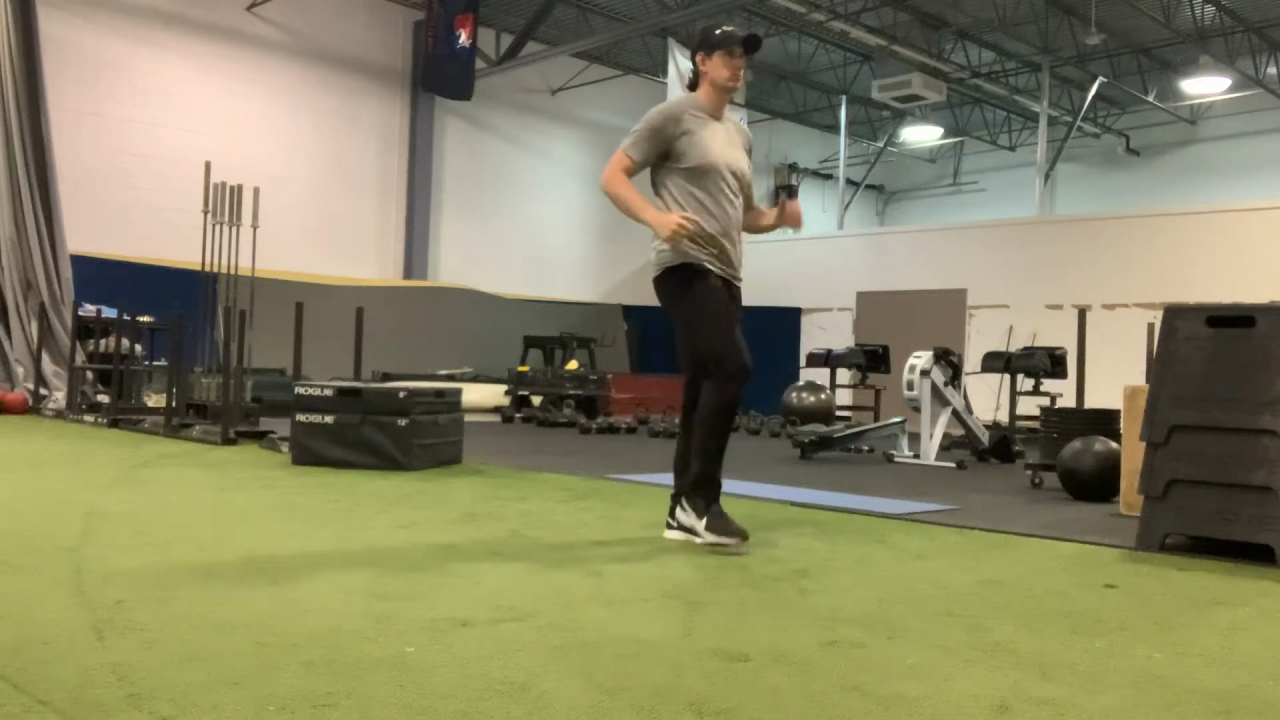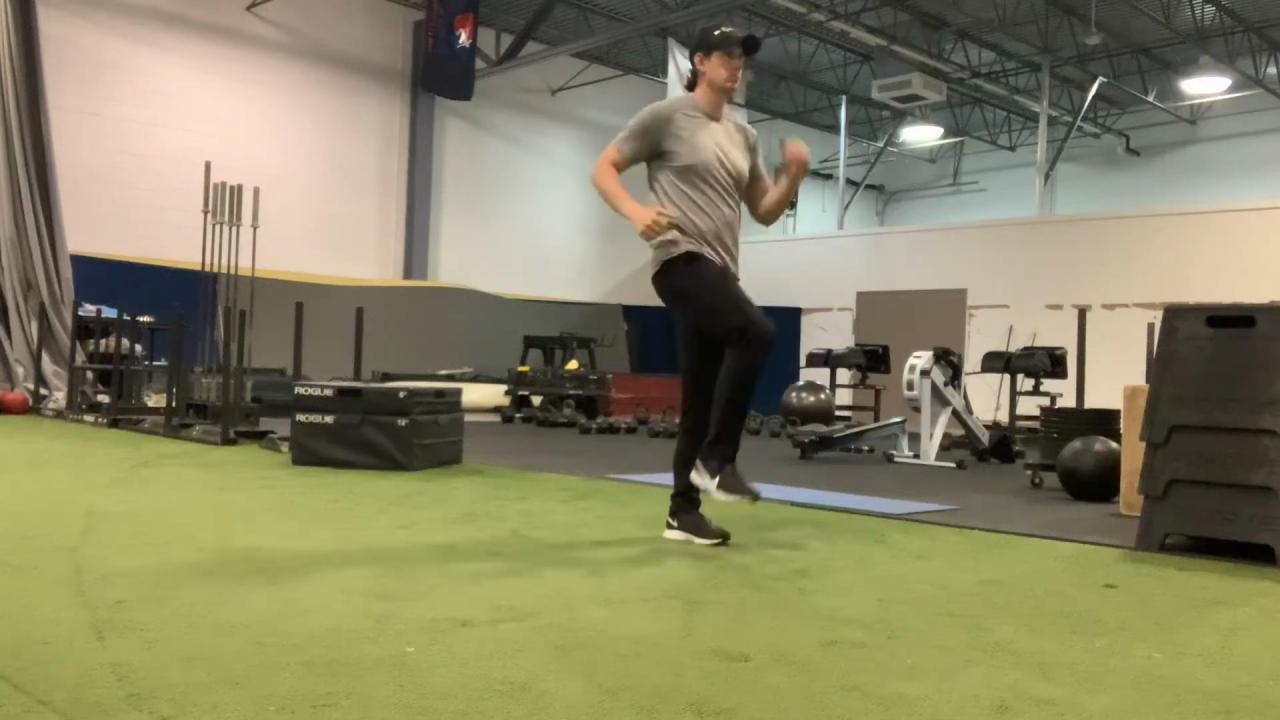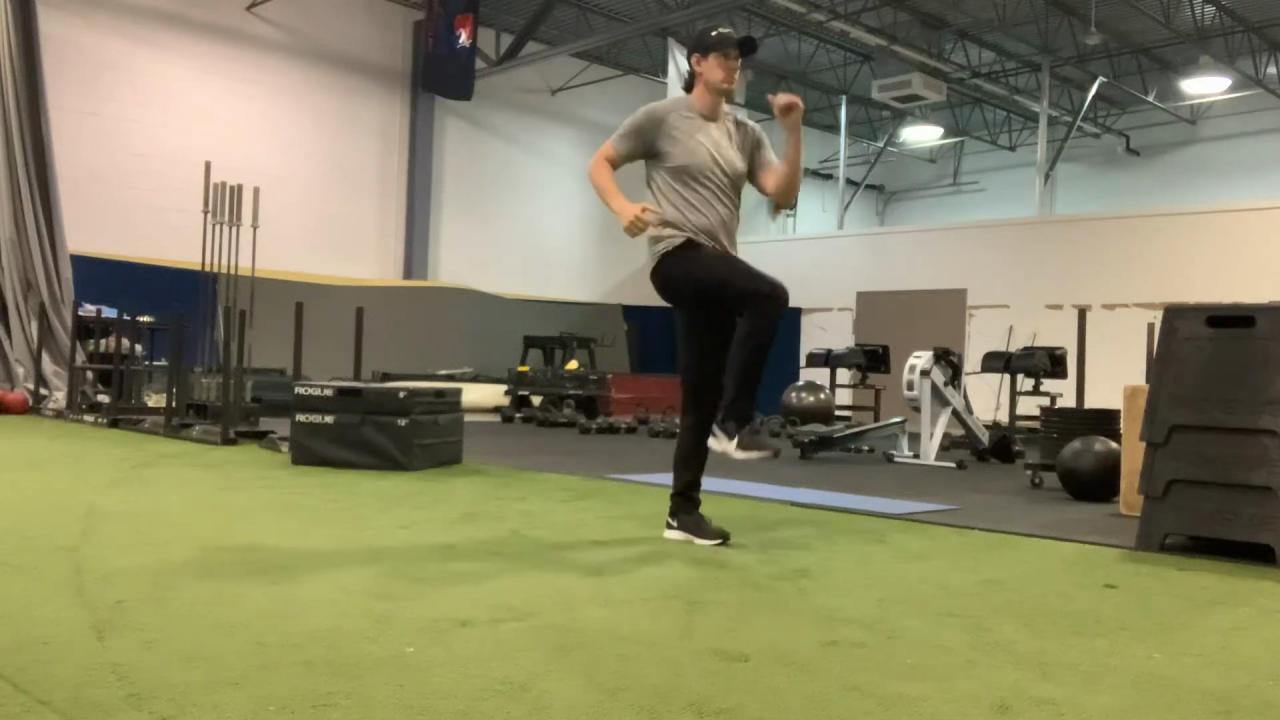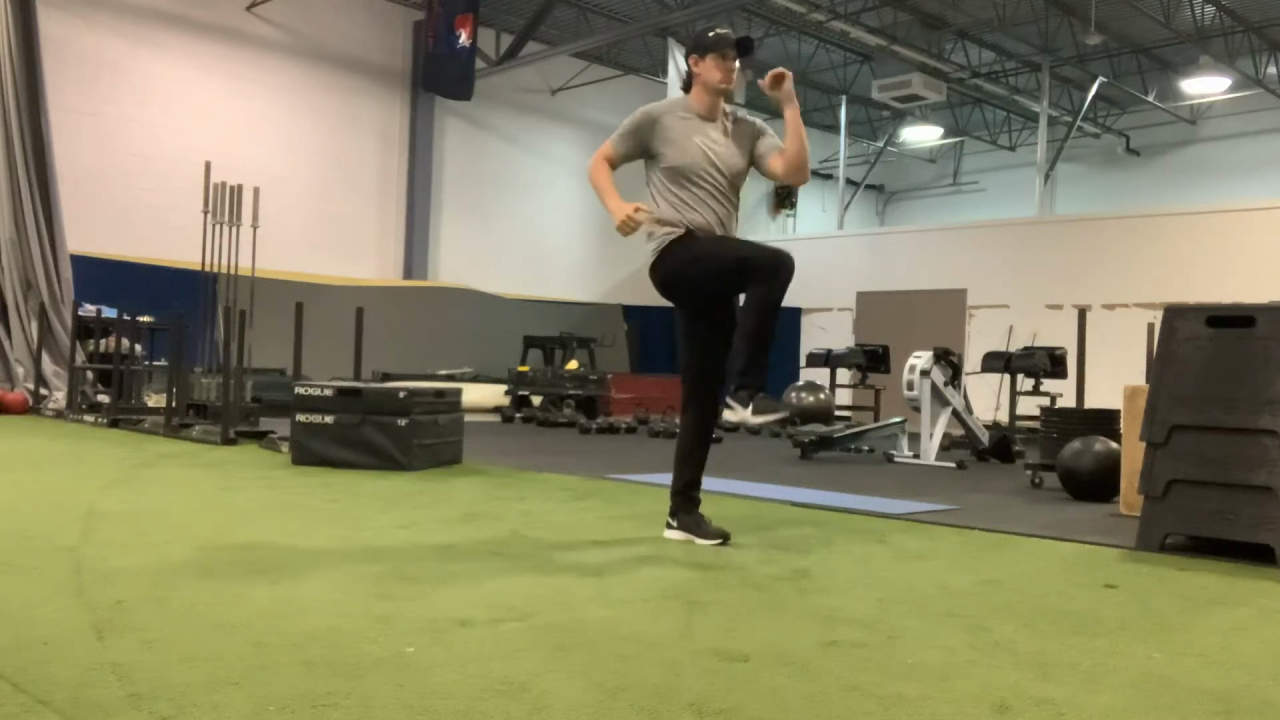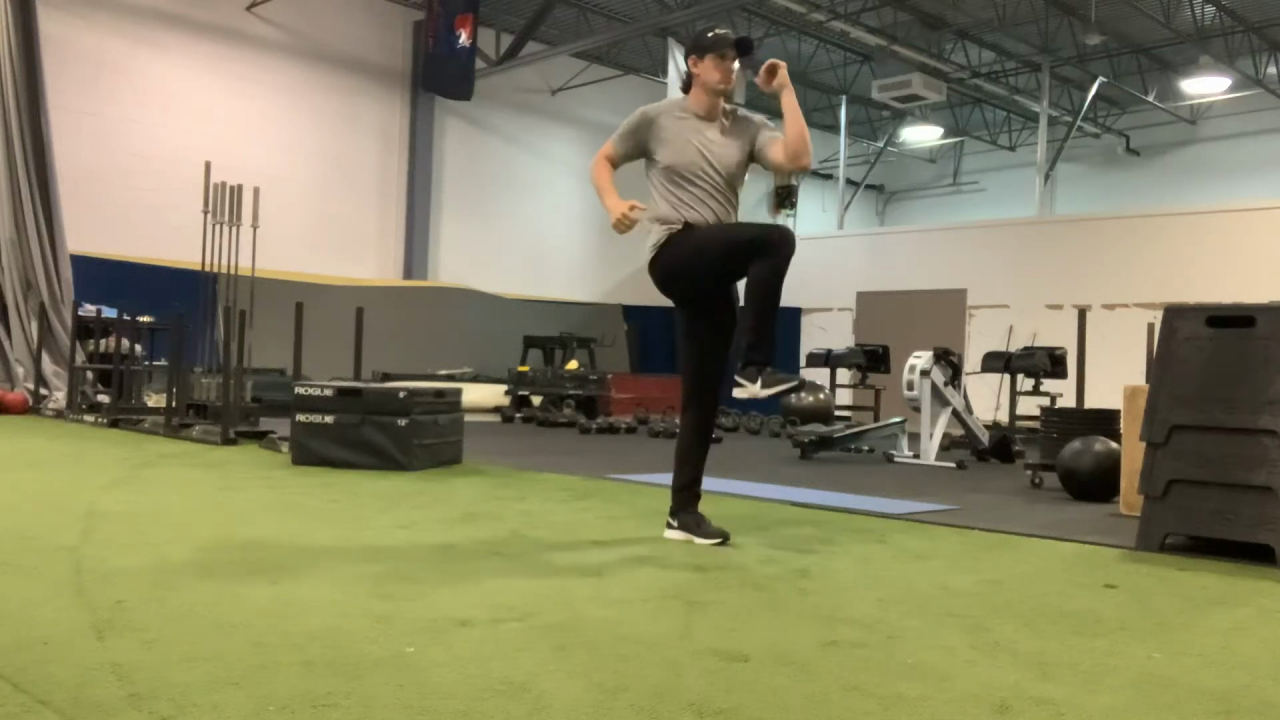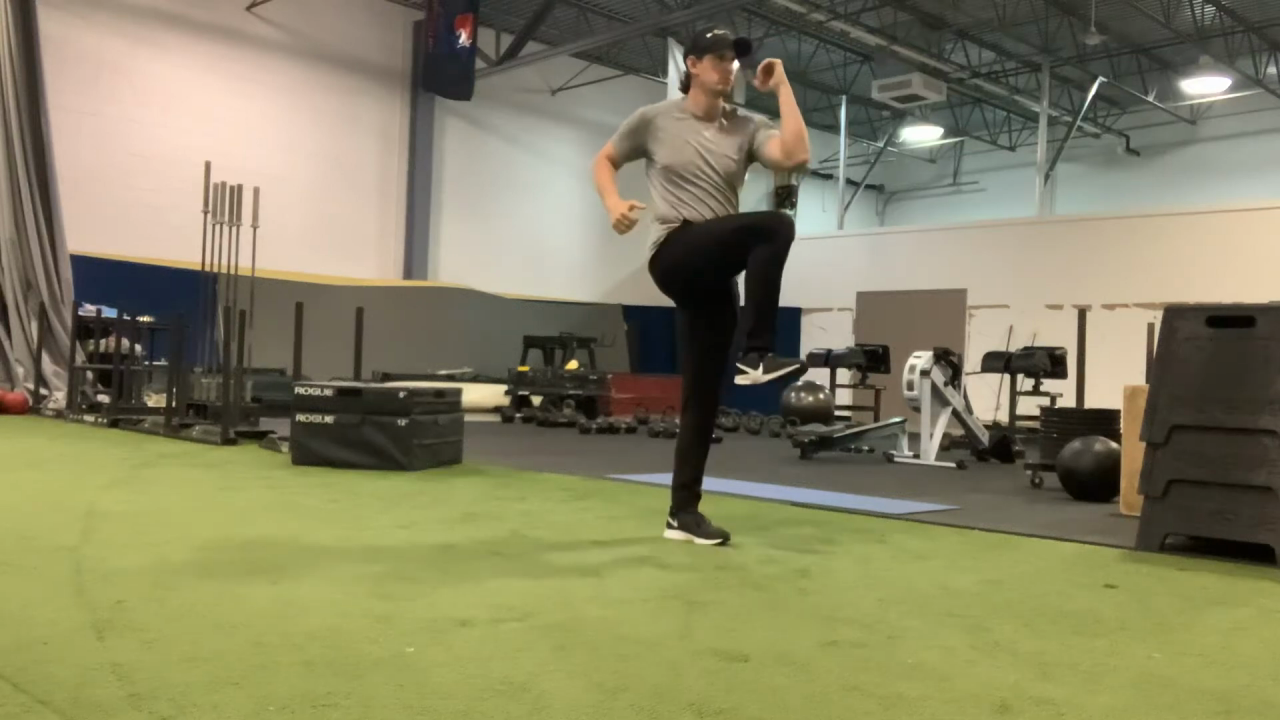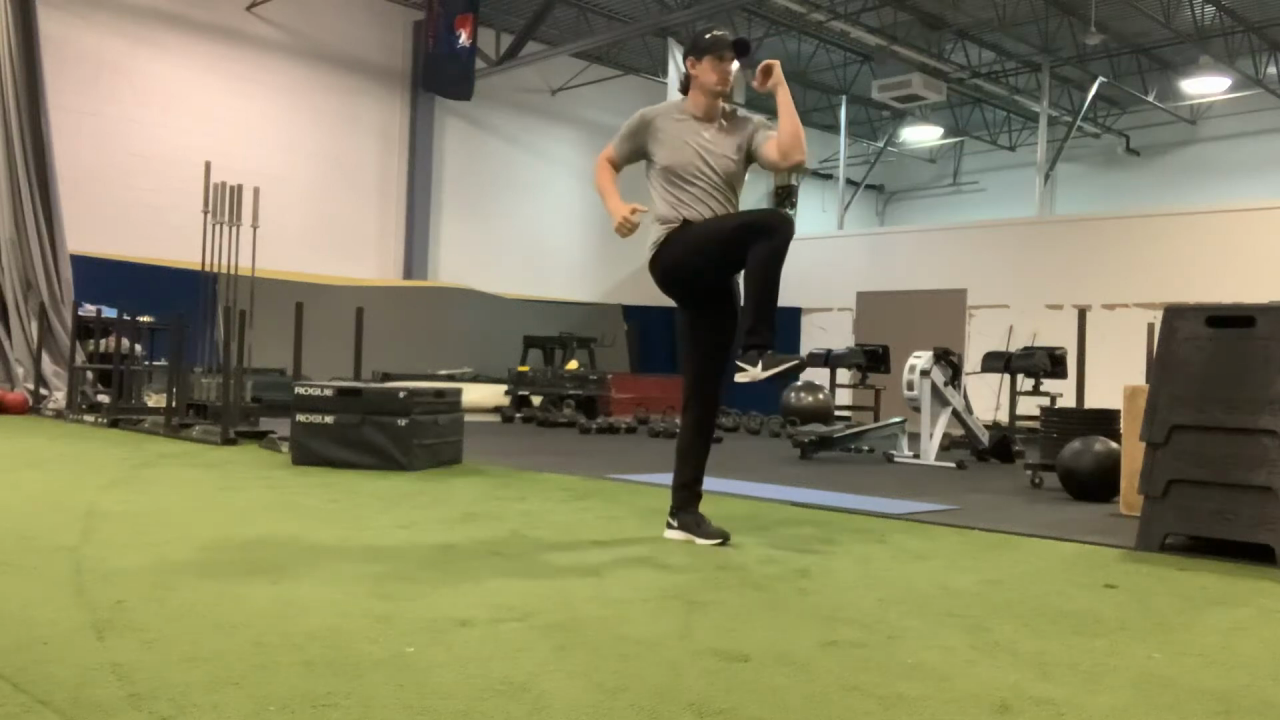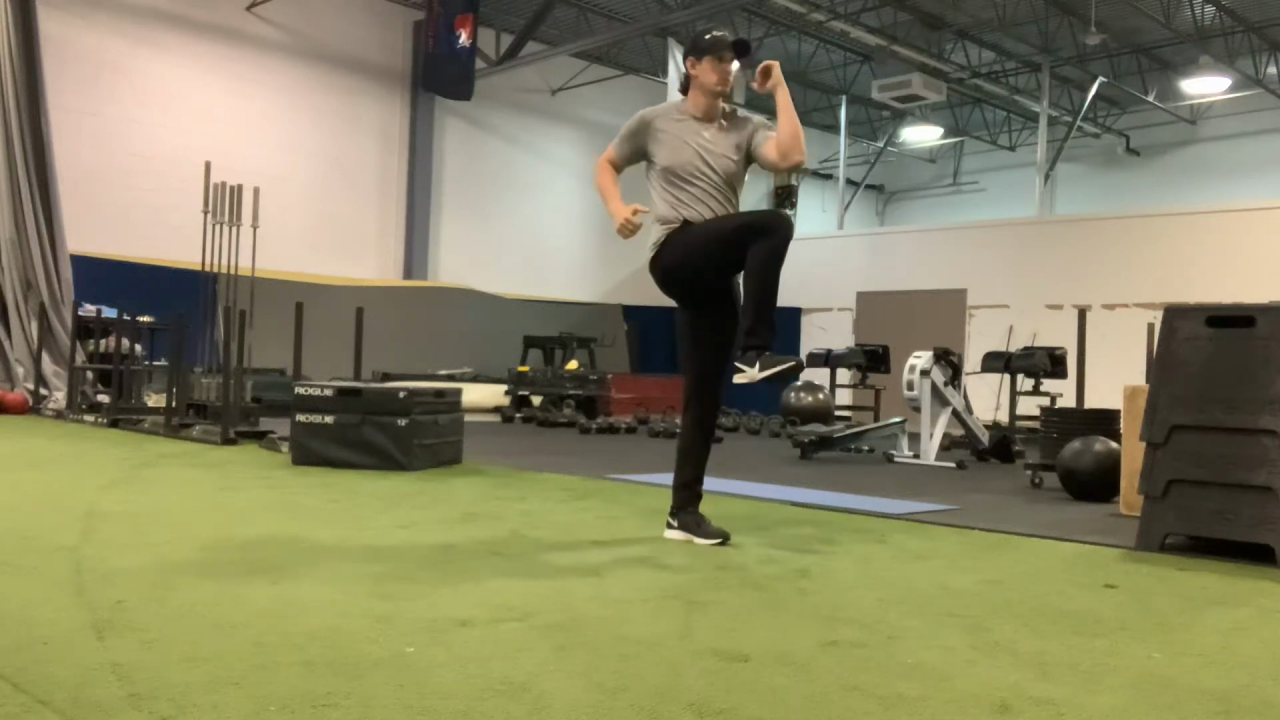
dt=0.1s
person 1, frame 1
left shoulder: (739, 137)
right shoulder: (672, 117)
left elbow: (746, 215)
right elbow: (614, 175)
left wrist: (778, 216)
right wrist: (654, 216)
left hip: (724, 278)
right hip: (685, 270)
left knee: (704, 393)
right knee: (732, 372)
left ankle: (685, 510)
right ankle: (697, 500)
person 1, frame 2
left shoulder: (742, 136)
right shoulder: (665, 117)
left elbow: (764, 210)
right elbow: (603, 168)
left wrist: (793, 176)
right wrist: (635, 211)
left hip: (720, 273)
right hip: (682, 262)
left knee: (702, 393)
right knee: (756, 333)
left ankle: (684, 510)
right ankle: (715, 462)
person 1, frame 3
left shoulder: (746, 134)
right shoulder: (661, 117)
left elbow: (783, 194)
right elbow: (600, 162)
left wrist: (793, 131)
right wrist: (621, 206)
left hip: (715, 275)
right hip: (678, 260)
left knee: (703, 396)
right knee: (769, 296)
left ankle: (683, 510)
right ankle: (733, 420)
person 1, frame 4
left shoulder: (747, 130)
right shoulder: (657, 118)
left elbow: (796, 175)
right elbow: (600, 161)
left wrist: (790, 104)
right wrist: (616, 206)
left hip: (717, 268)
right hip: (677, 255)
left knee: (702, 395)
right knee: (774, 264)
left ankle: (683, 510)
right ankle: (744, 393)
person 1, frame 5
left shoulder: (748, 127)
right shoulder: (655, 119)
left elbow: (798, 160)
right elbow: (602, 160)
left wrist: (785, 92)
right wrist: (613, 203)
left hip: (717, 274)
right hip: (676, 256)
left knee: (703, 395)
right knee: (776, 241)
left ankle: (683, 510)
right ankle: (755, 368)
person 1, frame 6
left shoulder: (746, 127)
right shoulder: (654, 119)
left elbow: (796, 156)
right elbow: (604, 160)
left wrist: (782, 89)
right wrist: (613, 203)
left hip: (717, 273)
right hip: (676, 253)
left knee: (704, 395)
right knee: (776, 227)
left ankle: (683, 510)
right ankle: (757, 356)
person 1, frame 7
left shoulder: (745, 127)
right shoulder: (653, 121)
left elbow: (792, 157)
right elbow: (605, 162)
left wrist: (780, 89)
right wrist: (615, 206)
left hip: (717, 274)
right hip: (676, 255)
left knee: (704, 395)
right knee: (774, 224)
left ankle: (683, 511)
right ankle: (757, 352)
person 1, frame 8
left shoulder: (745, 128)
right shoulder: (653, 122)
left elbow: (791, 158)
right elbow: (606, 163)
left wrist: (779, 89)
right wrist: (617, 207)
left hip: (718, 274)
right hip: (677, 255)
left knee: (705, 396)
right knee: (774, 225)
left ankle: (684, 510)
right ankle: (755, 353)
